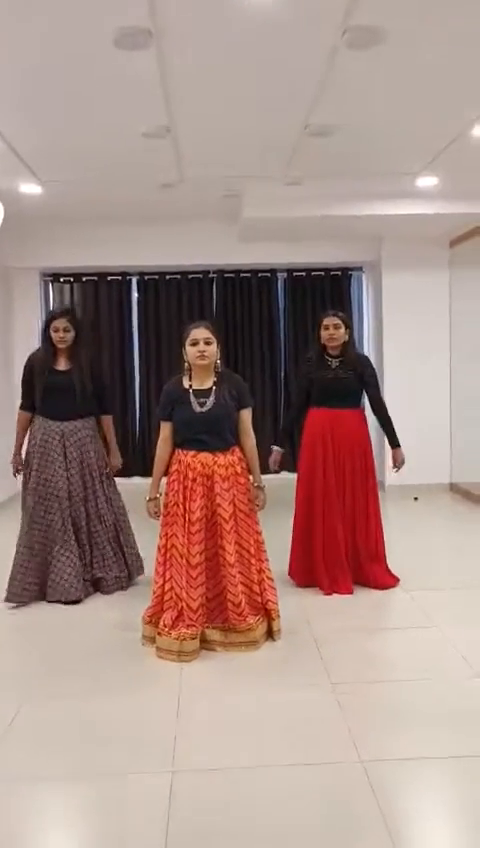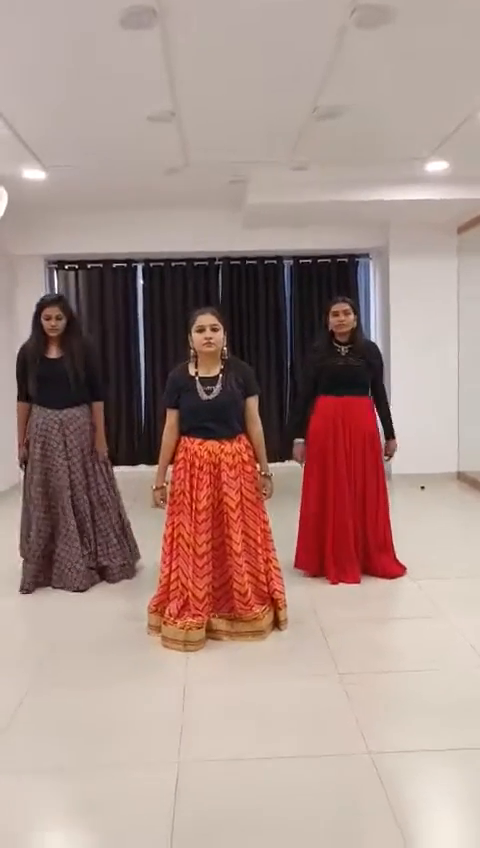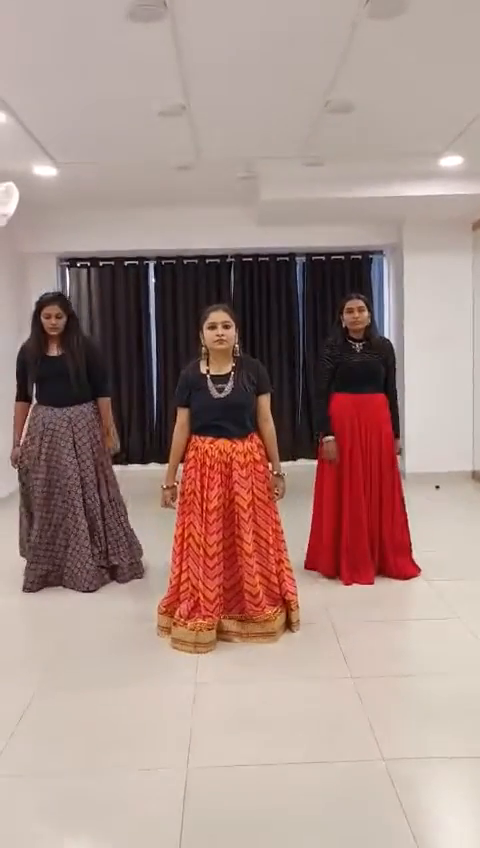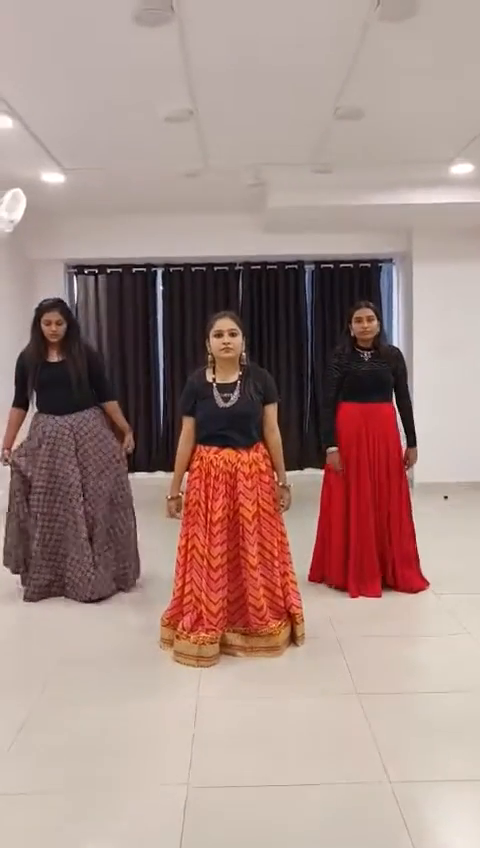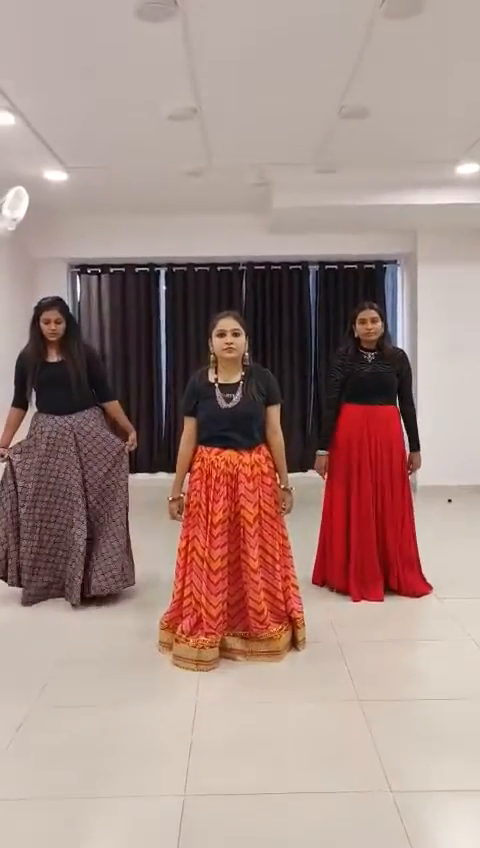
dt=0.2s
person 1, frame 1
left shoulder: (234, 385)
right shoulder: (173, 390)
left elbow: (247, 435)
right elbow: (165, 442)
left wrist: (257, 481)
right wrist: (153, 490)
left hip: (229, 476)
right hip: (186, 478)
left knee: (232, 549)
right knee: (187, 551)
left ankle: (235, 618)
right ankle: (186, 622)
person 1, frame 2
left shoulder: (241, 372)
right shoulder: (179, 377)
left elbow: (253, 423)
right elbow: (171, 430)
left wrist: (264, 469)
right wrist: (159, 479)
left hip: (236, 464)
right hip: (193, 466)
left knee: (239, 538)
right knee: (194, 540)
left ankle: (241, 608)
right ankle: (192, 611)
person 1, frame 3
left shoulder: (253, 370)
right shoulder: (190, 375)
left elbow: (265, 421)
right elbow: (181, 428)
left wrist: (276, 469)
right wrist: (169, 478)
left hip: (247, 463)
right hip: (203, 466)
left knee: (250, 539)
right knee: (204, 541)
left ankle: (253, 609)
right ankle: (202, 613)
person 1, frame 4
left shoulder: (260, 379)
right shoulder: (196, 383)
left elbow: (271, 431)
right elbow: (186, 437)
left wrist: (282, 481)
right wrist: (174, 488)
left hip: (253, 474)
right hip: (208, 476)
left knee: (255, 551)
right knee: (209, 553)
left ankle: (257, 622)
right ankle: (206, 626)
person 1, frame 5
left shoulder: (262, 379)
right shoulder: (198, 383)
left elbow: (274, 433)
right elbow: (188, 438)
left wrist: (284, 482)
right wrist: (176, 490)
left hip: (255, 476)
right hip: (209, 477)
left knee: (256, 553)
right knee: (209, 555)
left ankle: (258, 627)
right ankle: (205, 629)
person 2, frame 1
left shoulder: (88, 364)
right shoulder: (35, 363)
left elbow: (104, 408)
right elbow: (26, 408)
left wrist: (113, 449)
right wrist: (18, 450)
left hip: (83, 440)
right hip: (45, 441)
left knee: (88, 507)
right knee: (45, 511)
left ankle: (96, 572)
right ankle: (41, 579)
person 2, frame 2
left shoulder: (81, 349)
right shoulder: (28, 352)
left elbow: (97, 395)
right elbow: (24, 398)
left wrist: (100, 436)
right wrist: (21, 441)
left hip: (79, 427)
right hip: (43, 430)
left knee: (88, 496)
right knee: (46, 500)
left ankle: (95, 562)
right ankle: (47, 566)
person 2, frame 3
left shoulder: (83, 347)
right shoulder: (29, 351)
left elbow: (101, 391)
right elbow: (23, 397)
left wrist: (110, 432)
right wrist: (17, 441)
left hip: (83, 426)
right hip: (46, 429)
left knee: (92, 496)
right knee: (49, 500)
left ankle: (94, 565)
right ankle: (49, 567)
person 2, frame 4
left shoulder: (84, 353)
right shoulder: (28, 358)
left elbow: (105, 395)
left wrist: (126, 430)
left hip: (87, 433)
right hip: (47, 437)
left knee: (94, 505)
right knee: (49, 509)
left ankle: (94, 576)
right ankle: (49, 577)
person 2, frame 5
left shoulder: (83, 353)
right shoulder: (28, 358)
left elbow: (106, 395)
left wrist: (129, 429)
left hip: (88, 433)
right hip: (47, 438)
left knee: (93, 506)
right knee: (46, 509)
left ankle: (94, 578)
right ankle: (46, 579)
person 3, frame 1
left shoulder: (360, 363)
right shoulder: (312, 364)
left elbow: (377, 403)
right elbow: (298, 406)
left wrist: (395, 444)
right wrist: (279, 445)
left hip: (353, 436)
right hip: (318, 437)
left knee: (356, 503)
right knee: (320, 503)
left ankle: (365, 568)
right ankle: (323, 569)
person 3, frame 2
left shoulder: (369, 350)
right shoulder: (319, 351)
left elbow: (379, 393)
right elbow: (306, 396)
left wrist: (390, 434)
right wrist: (299, 436)
left hip: (362, 425)
right hip: (326, 424)
left knee: (365, 492)
right knee: (328, 492)
left ankle: (372, 557)
right ankle: (332, 558)
person 3, frame 3
left shoulder: (383, 347)
right shoulder: (332, 348)
left elbow: (391, 391)
right elbow: (322, 393)
left wrist: (397, 433)
right wrist: (327, 435)
left hip: (376, 422)
right hip: (341, 422)
left knee: (380, 491)
right knee: (342, 492)
left ankle: (387, 558)
right ankle: (344, 559)
person 3, frame 4
left shoulder: (393, 355)
right shoulder: (341, 356)
left elbow: (404, 400)
right elbow: (329, 402)
left wrist: (412, 443)
right wrist: (330, 446)
left hip: (384, 432)
right hip: (348, 432)
left knee: (388, 503)
right knee: (349, 504)
left ankle: (394, 570)
right ankle: (350, 571)
person 3, frame 5
left shoulder: (397, 357)
right shoulder: (344, 357)
left elbow: (407, 404)
right elbow: (331, 403)
left wrist: (415, 447)
right wrist: (323, 448)
left hip: (387, 436)
right hip: (350, 435)
left knee: (390, 508)
right knee: (351, 506)
left ankle: (396, 574)
right ankle: (353, 575)
